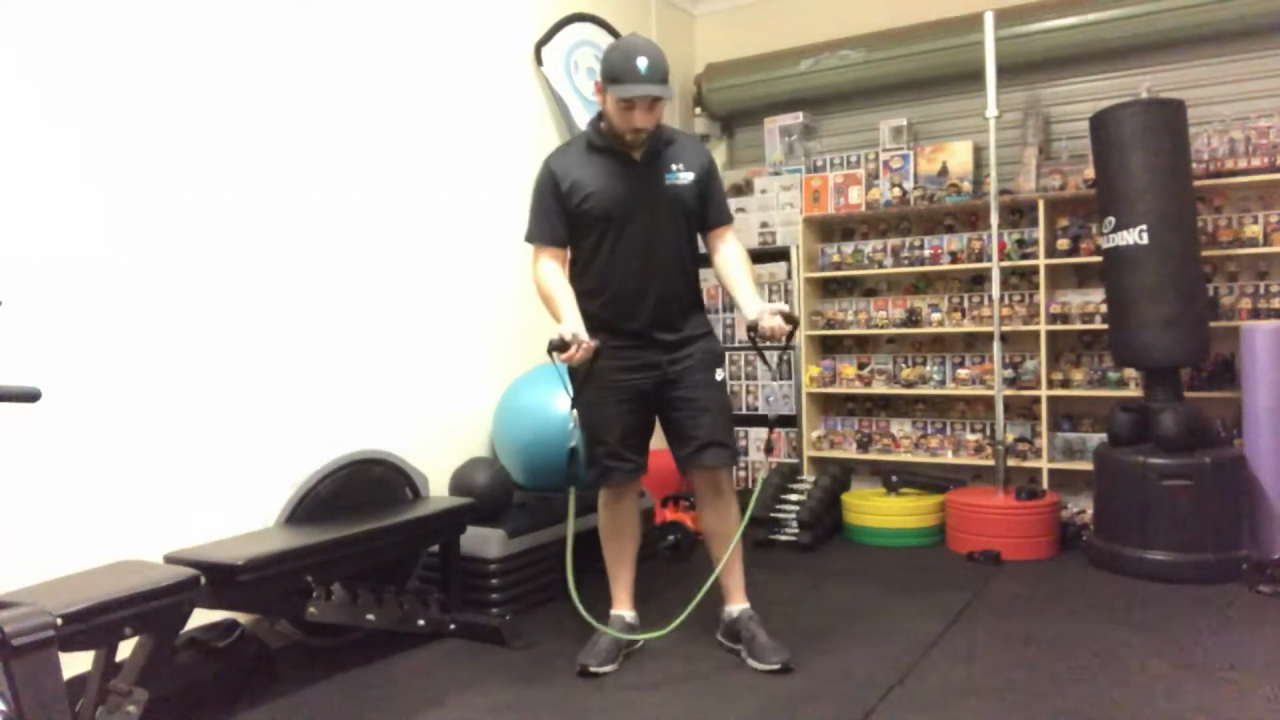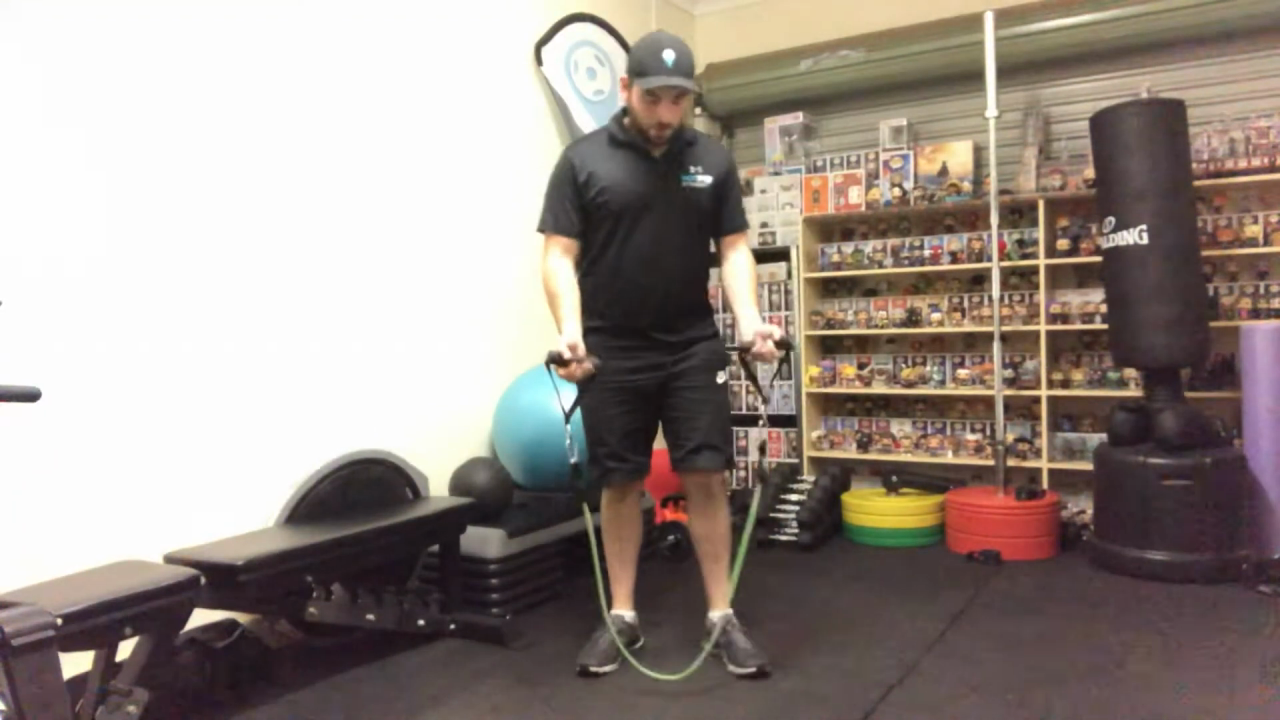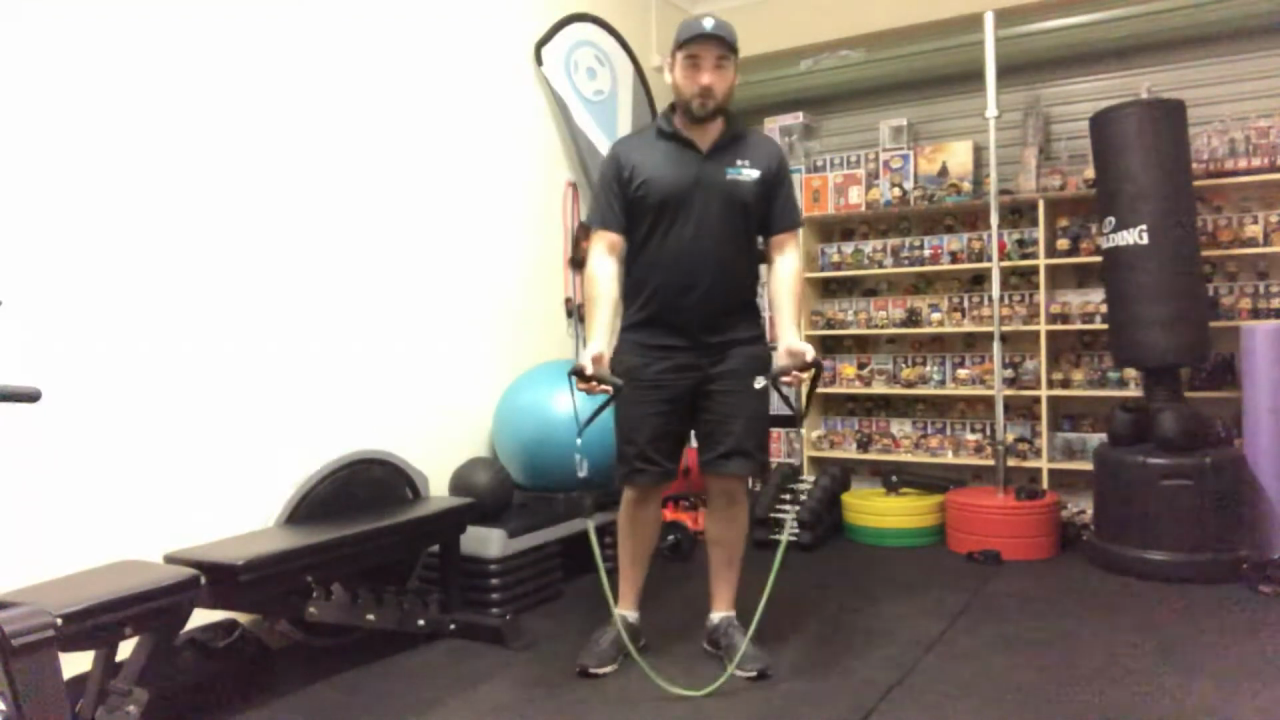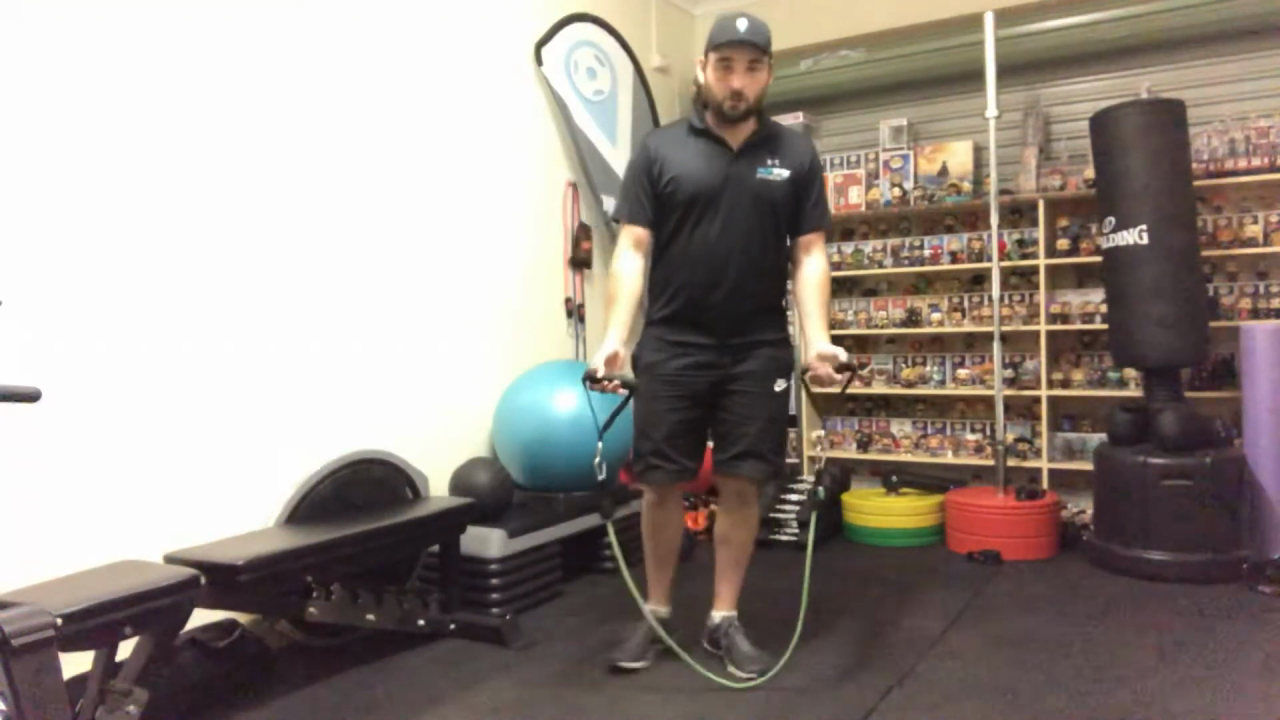
dt=0.4s
person 1, frame 1
left shoulder: (691, 156)
right shoulder: (564, 167)
left elbow: (721, 239)
right elbow: (549, 260)
left wrist: (752, 305)
right wrist: (570, 322)
left hip: (688, 343)
right hip: (609, 354)
left knee: (713, 472)
right knee: (617, 481)
left ankle: (737, 613)
right ankle: (621, 617)
person 1, frame 2
left shoulder: (712, 159)
right shoulder: (583, 160)
left elbow: (733, 248)
right elbow: (559, 254)
left wrist: (749, 322)
right wrist: (571, 330)
left hip: (694, 347)
right hip: (613, 353)
left knee: (706, 477)
right knee: (620, 482)
left ankle: (721, 617)
right ankle: (622, 617)
person 1, frame 3
left shoulder: (763, 156)
right shoulder: (631, 156)
left elbow: (783, 251)
right elbow: (605, 253)
left wrist: (788, 334)
right wrist: (598, 339)
left hip: (735, 350)
right hip: (651, 351)
left knee: (729, 483)
right knee: (643, 484)
left ankle: (723, 620)
right ankle: (626, 617)
person 1, frame 4
left shoulder: (795, 154)
right shoulder: (660, 150)
left elbow: (810, 254)
right elbow: (633, 248)
left wrist: (818, 338)
right wrist: (616, 336)
left hip: (758, 350)
right hip: (673, 346)
left knee: (742, 484)
right knee: (663, 484)
left ankle: (724, 620)
right ankle: (658, 613)
